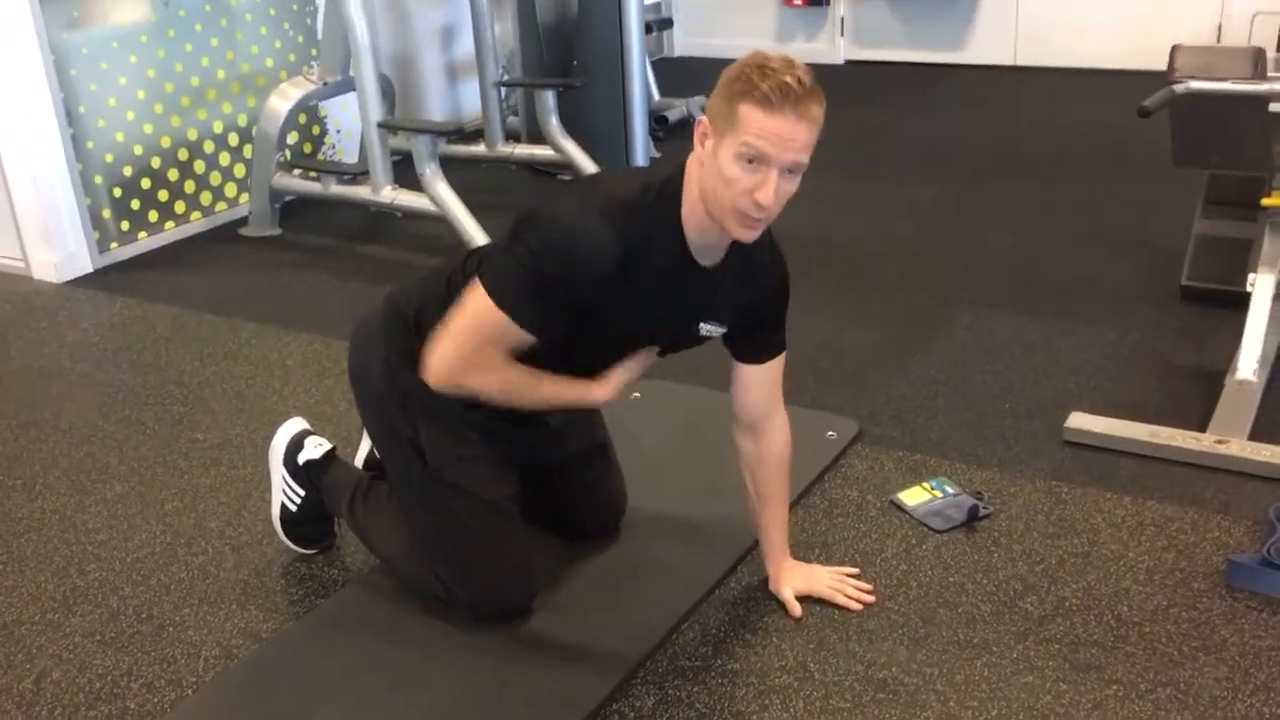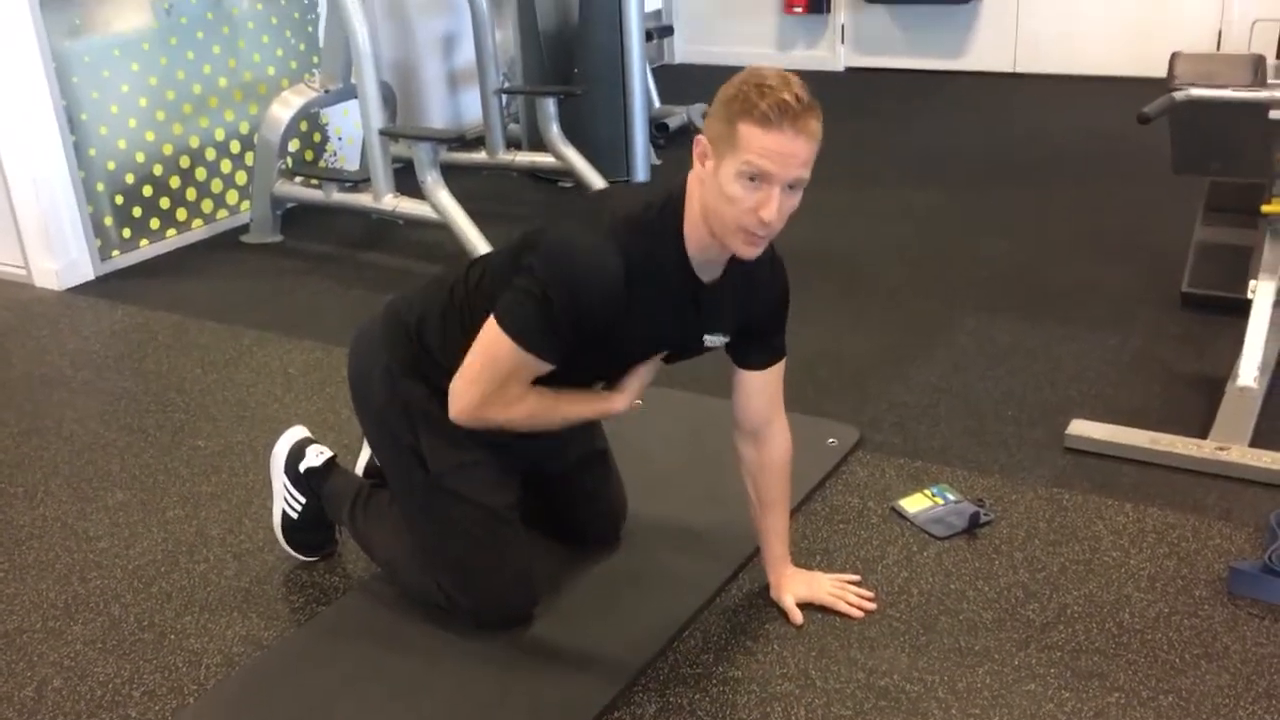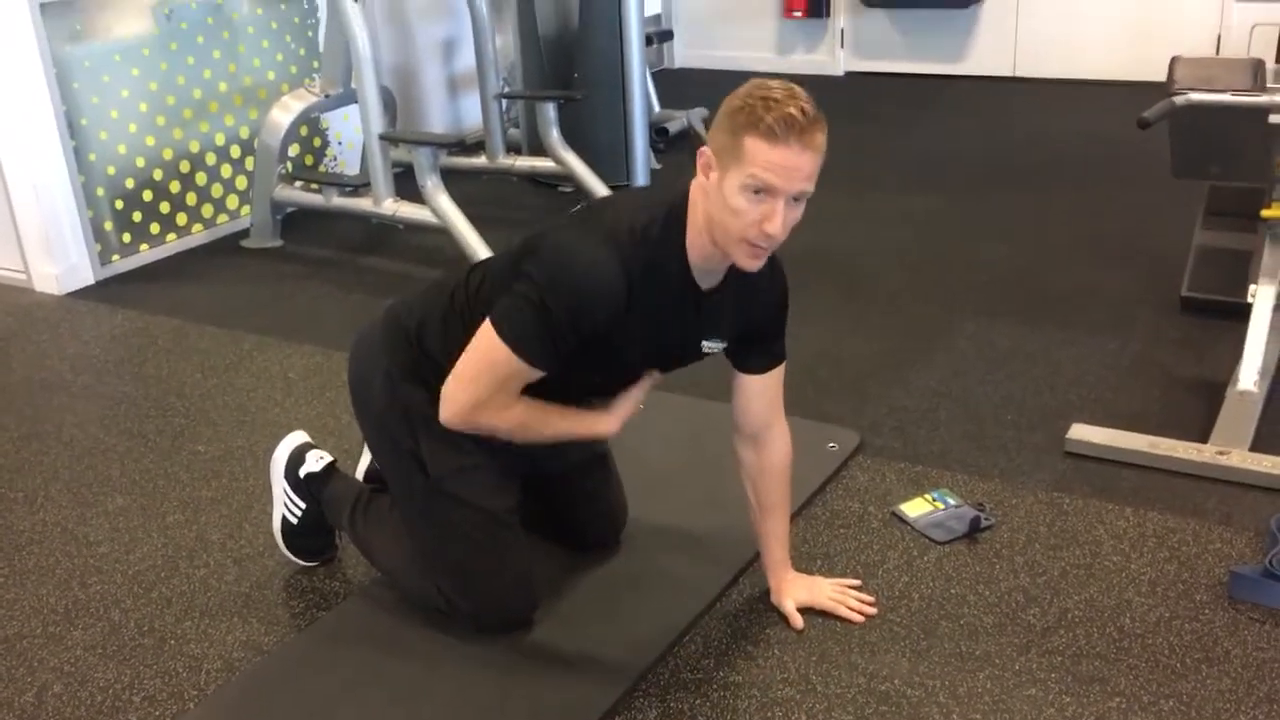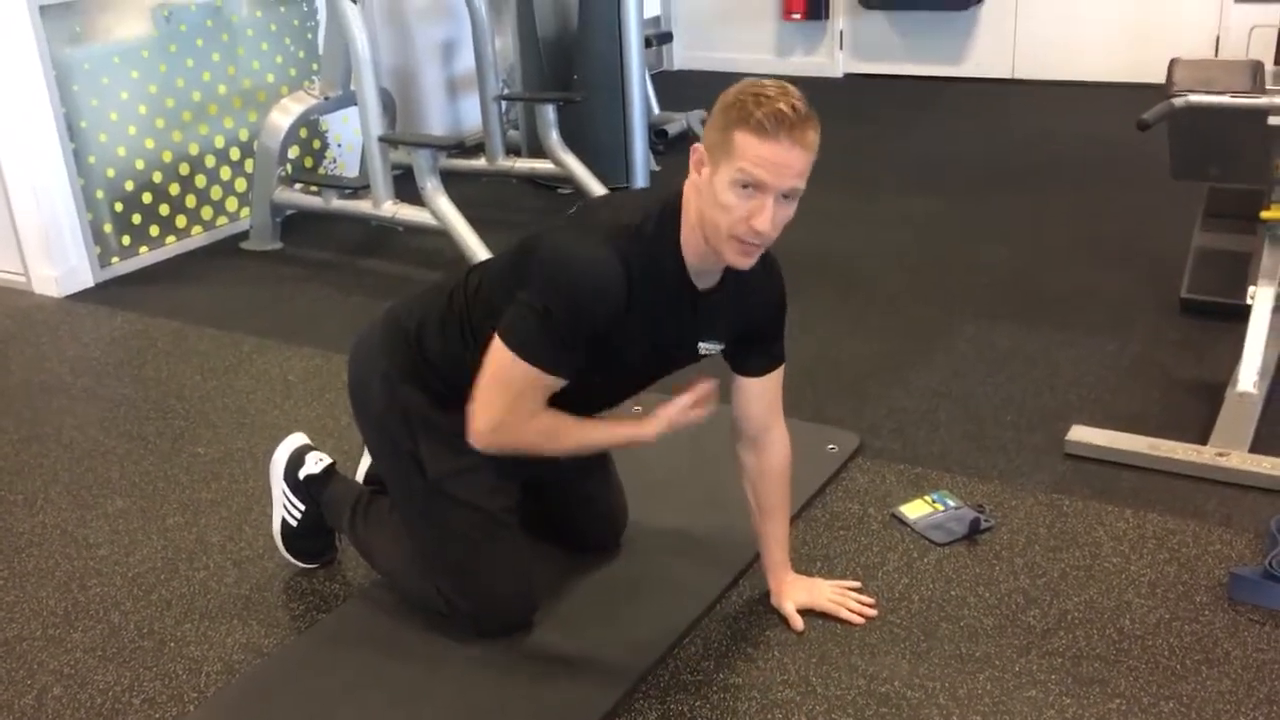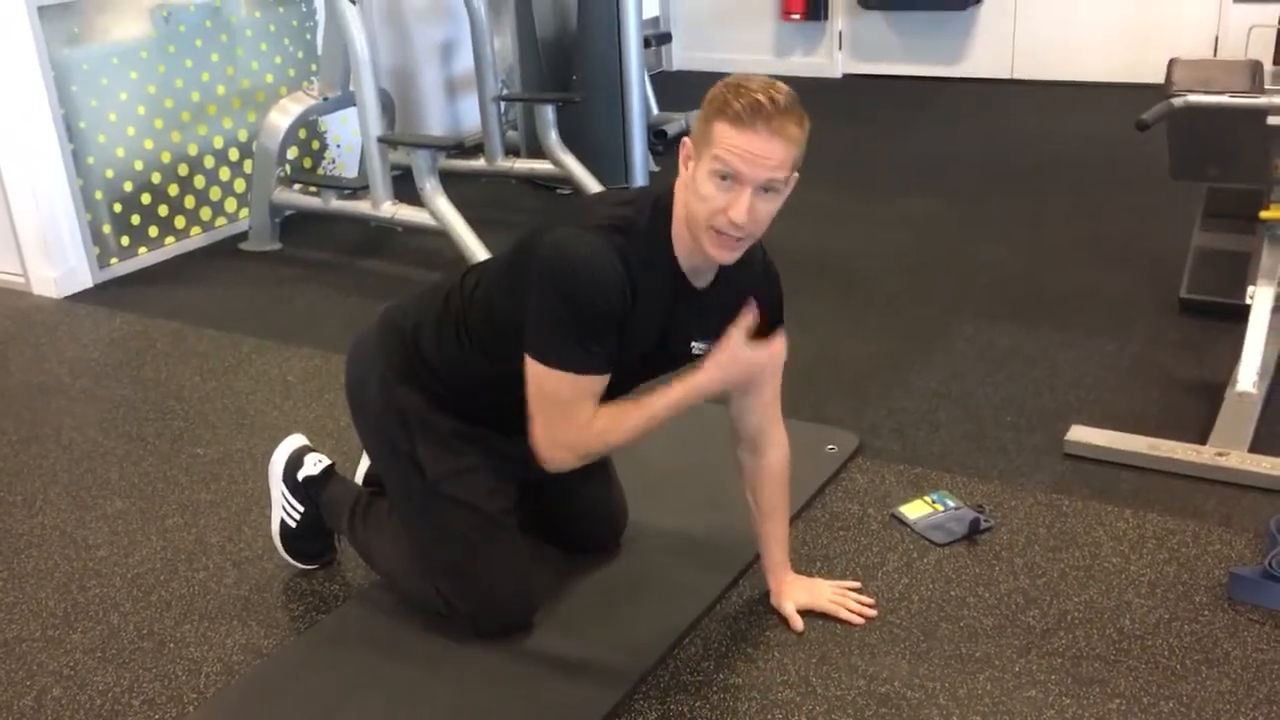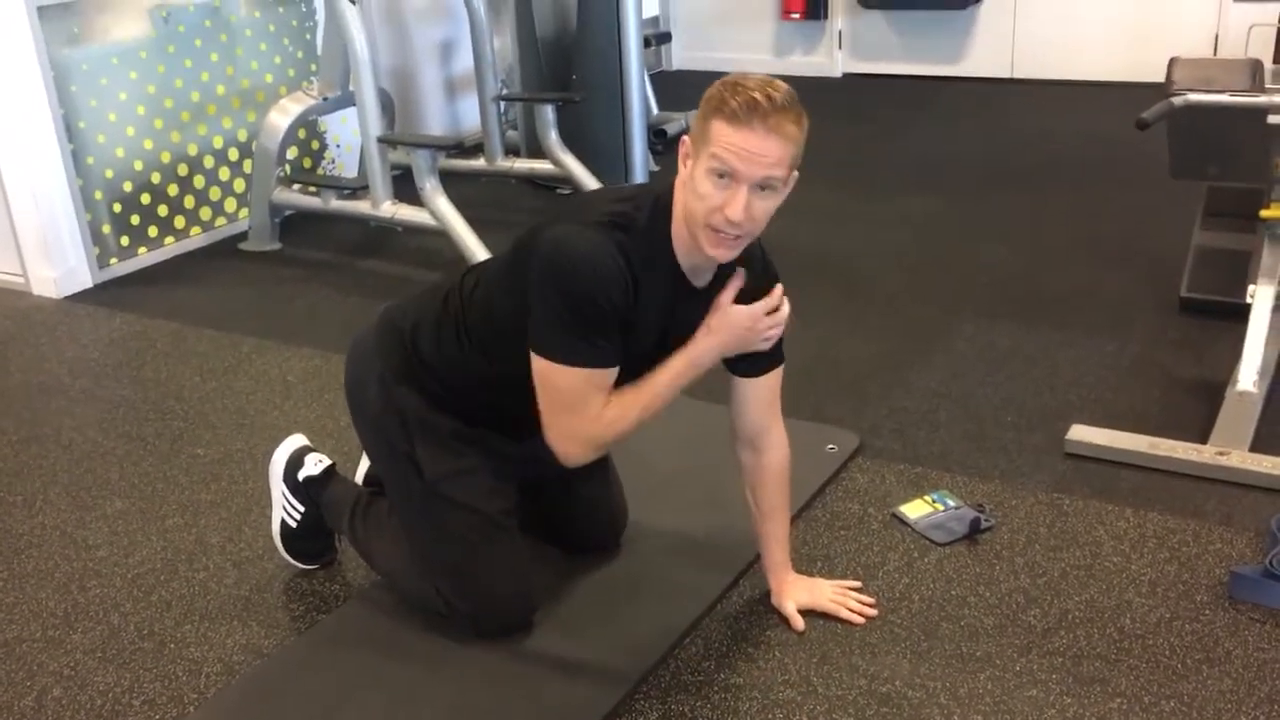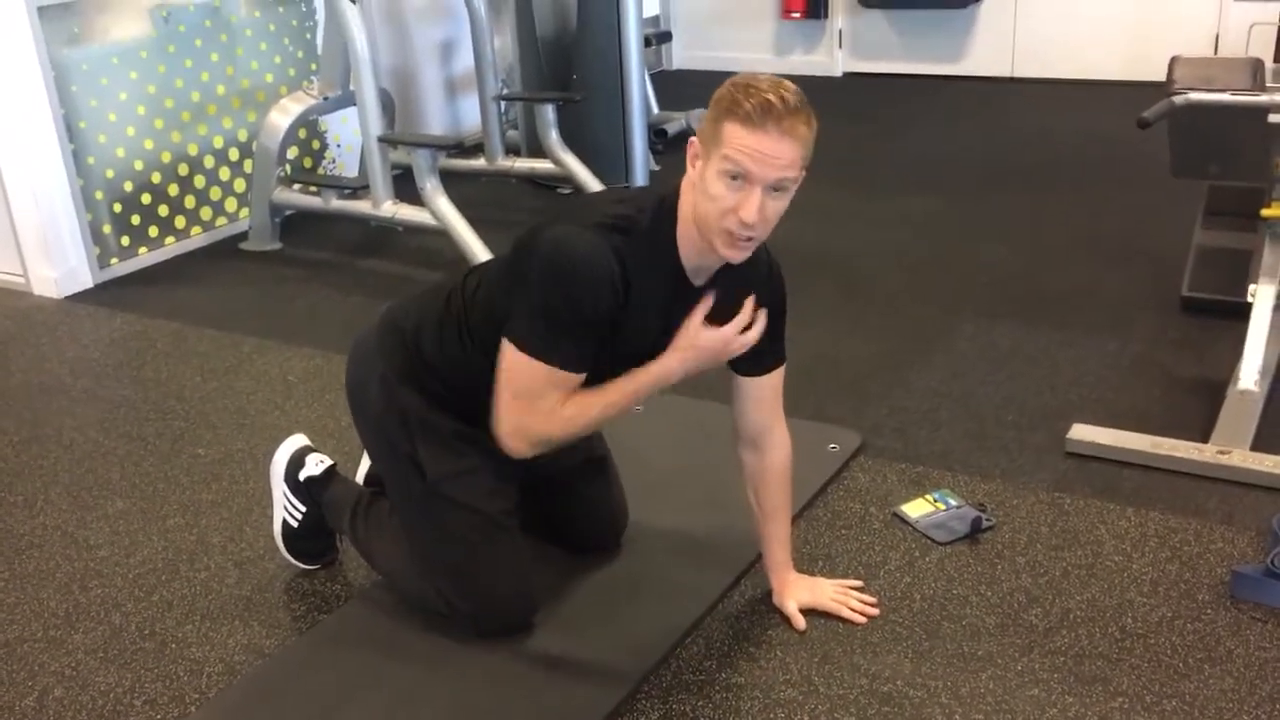
dt=0.1s
person 1, frame 1
left shoulder: (758, 269)
right shoulder: (590, 235)
left elbow: (759, 421)
right elbow: (448, 367)
left wrist: (780, 562)
right wrist: (597, 391)
left hip: (525, 370)
right hip: (414, 364)
left knee: (596, 520)
right knee: (495, 591)
right ankle: (322, 477)
person 1, frame 2
left shoulder: (759, 279)
right shoulder: (593, 256)
left elbow: (760, 427)
right elbow: (473, 401)
left wrist: (781, 568)
right wrist: (612, 401)
left hip: (525, 379)
right hip: (413, 371)
left knee: (597, 527)
right knee: (497, 598)
right ankle: (321, 483)
person 1, frame 3
left shoulder: (759, 283)
right shoulder: (593, 265)
left elbow: (761, 431)
right elbow: (463, 406)
left wrist: (781, 573)
right wrist: (604, 422)
left hip: (525, 382)
right hip: (417, 379)
left knee: (598, 530)
right knee: (498, 601)
left ankle: (412, 471)
right ankle: (324, 487)
person 1, frame 4
left shoulder: (756, 283)
right shoulder: (591, 263)
left elbow: (760, 434)
right elbow: (493, 426)
left wrist: (781, 575)
right wrist: (647, 429)
left hip: (522, 384)
right hip: (416, 381)
left knee: (598, 532)
right knee: (498, 604)
left ankle: (415, 474)
right ankle: (323, 489)
person 1, frame 5
left shoulder: (750, 282)
right shoulder: (587, 258)
left elbow: (760, 433)
right elbow: (562, 446)
left wrist: (781, 576)
right wrist: (707, 377)
left hip: (515, 392)
right hip: (414, 383)
left knee: (597, 533)
right knee: (497, 604)
right ankle: (320, 490)
person 1, frame 6
left shoulder: (750, 278)
right shoulder: (587, 255)
left elbow: (759, 434)
right elbow: (574, 440)
left wrist: (782, 576)
right wrist: (705, 348)
left hip: (513, 390)
right hip: (413, 384)
left knee: (597, 533)
right knee: (497, 605)
right ankle: (321, 491)
person 1, frame 7
left shoulder: (754, 280)
right shoulder: (587, 254)
left elbow: (762, 435)
right elbow: (523, 433)
left wrist: (784, 576)
right wrist: (673, 365)
left hip: (519, 382)
right hip: (413, 382)
left knee: (598, 533)
right knee: (498, 606)
right ankle: (322, 492)
